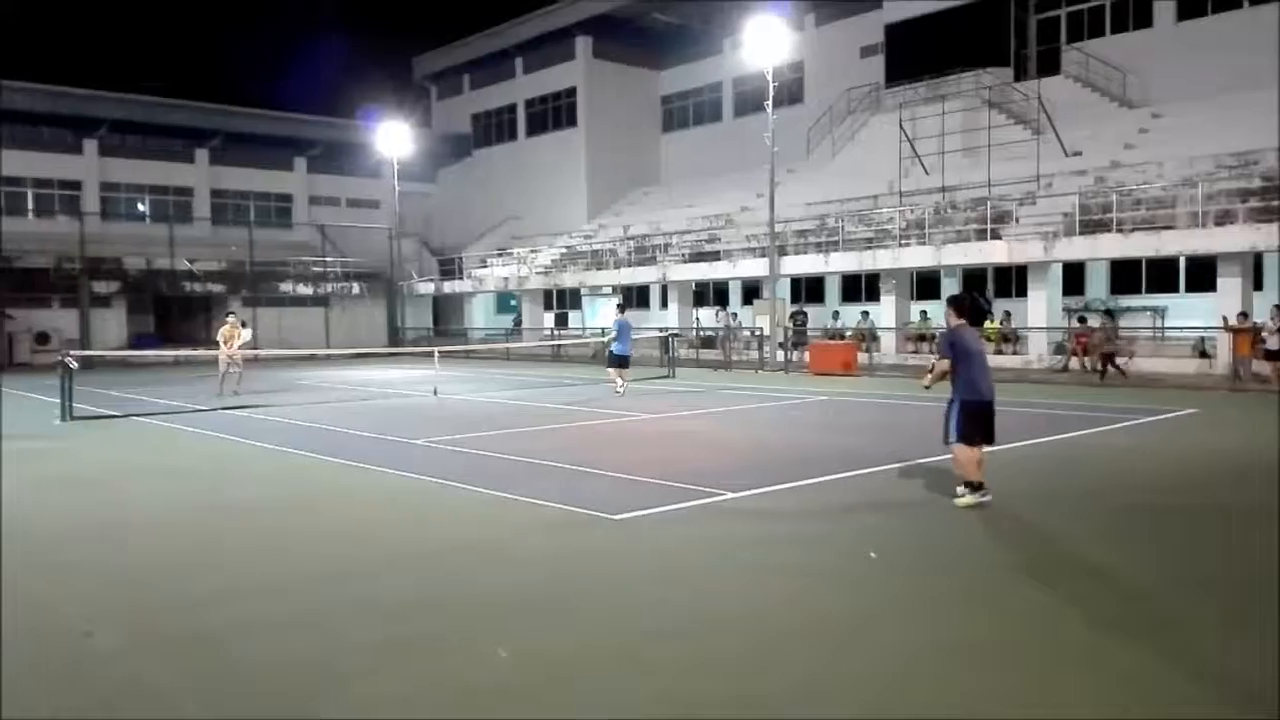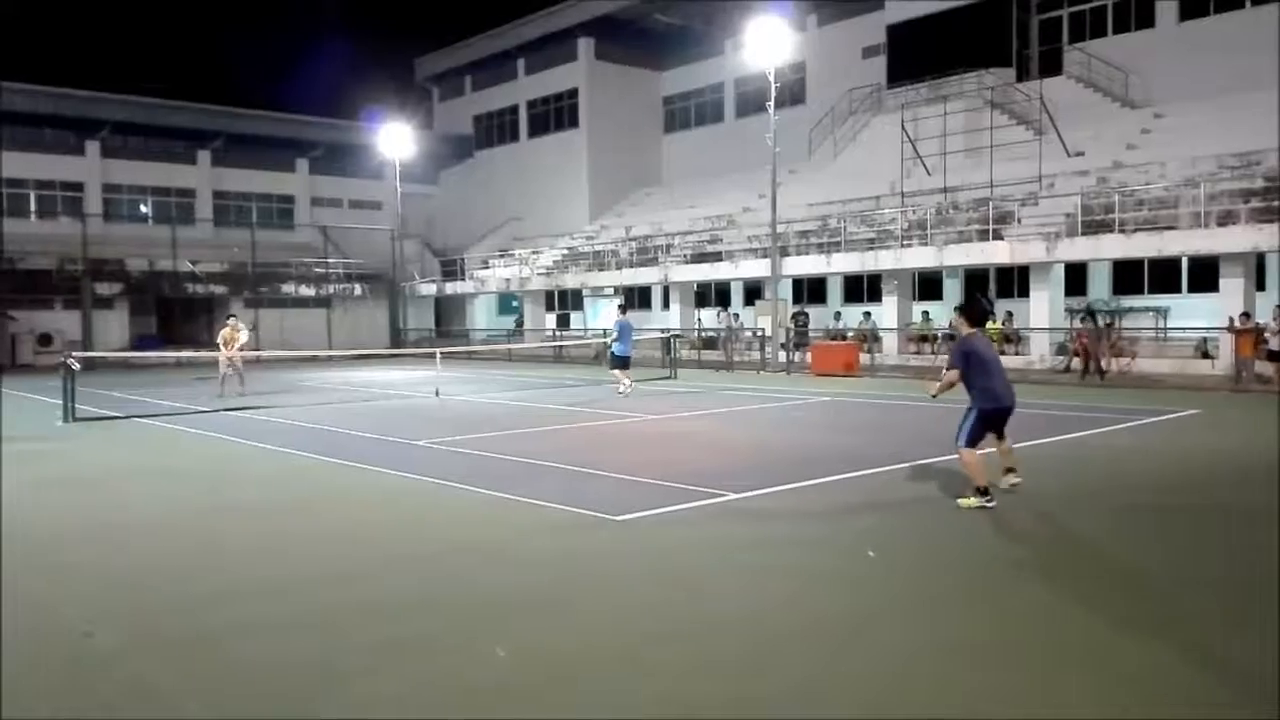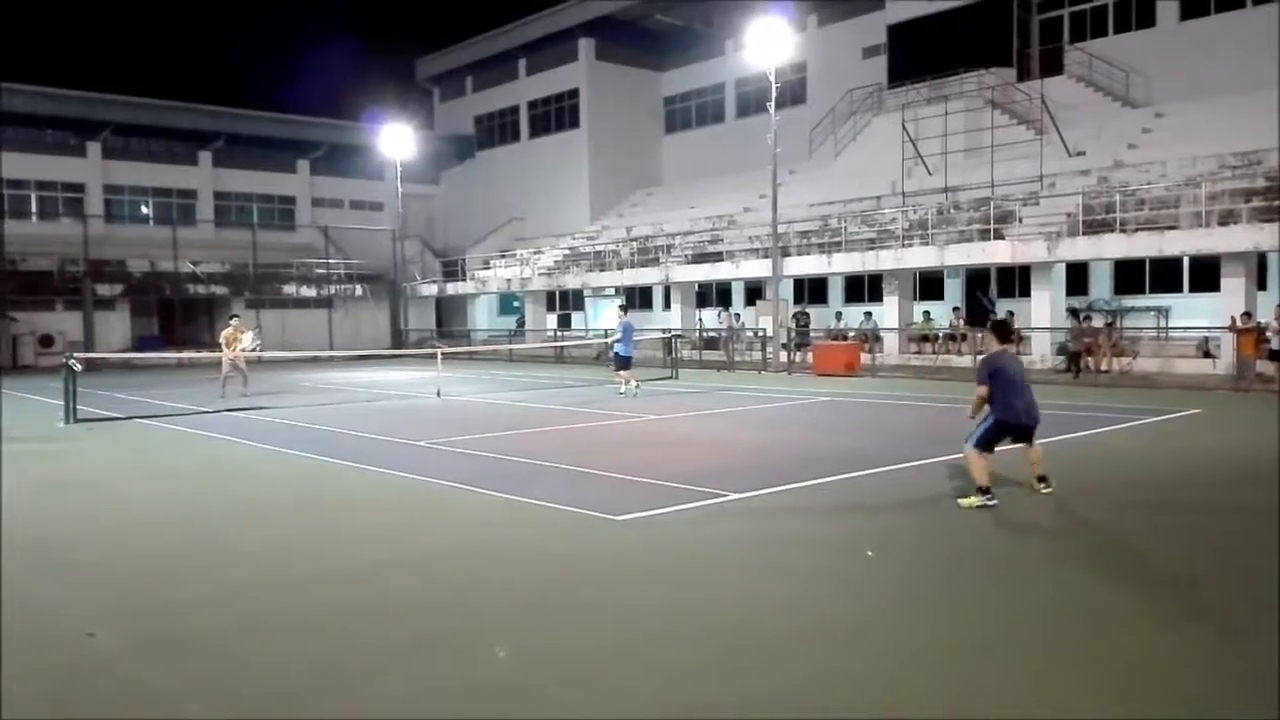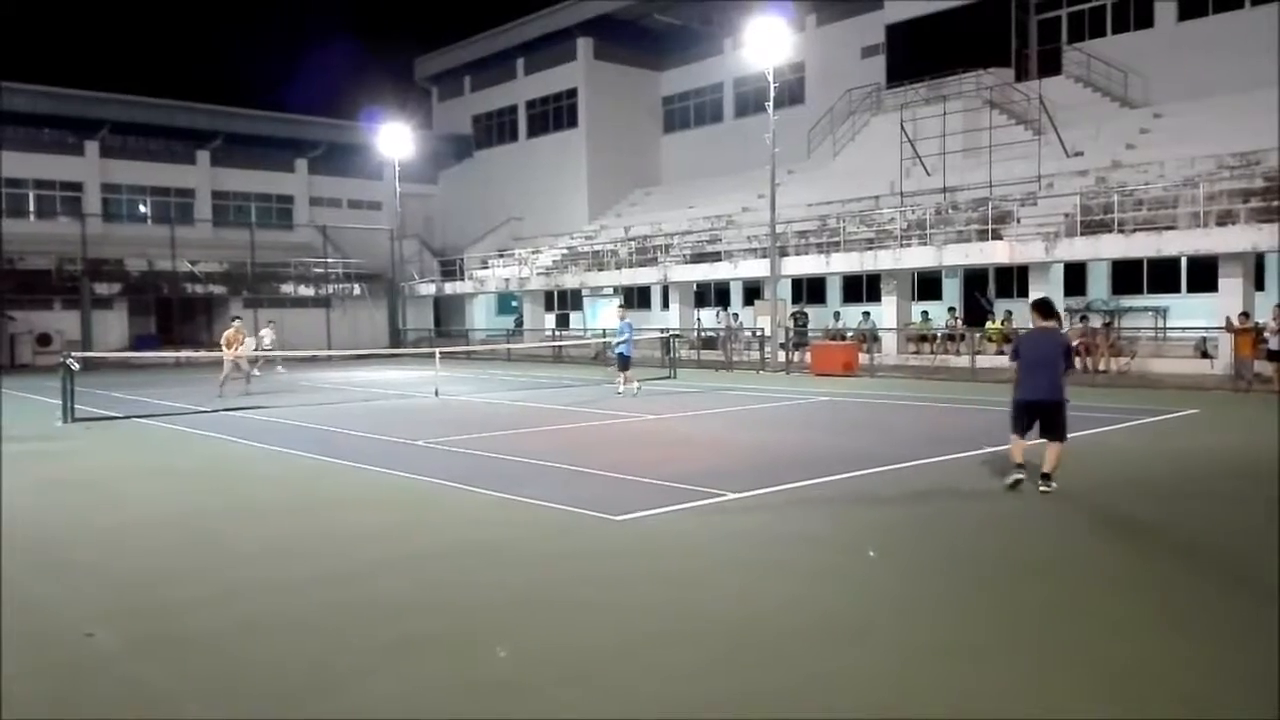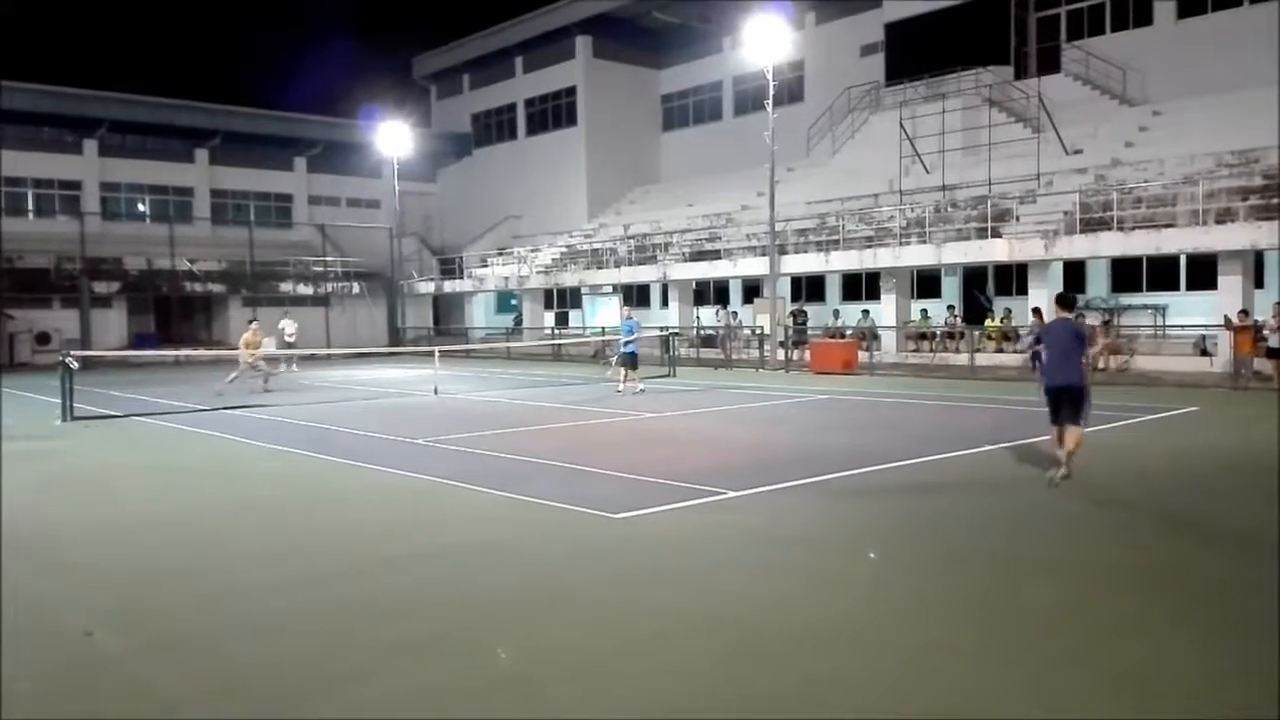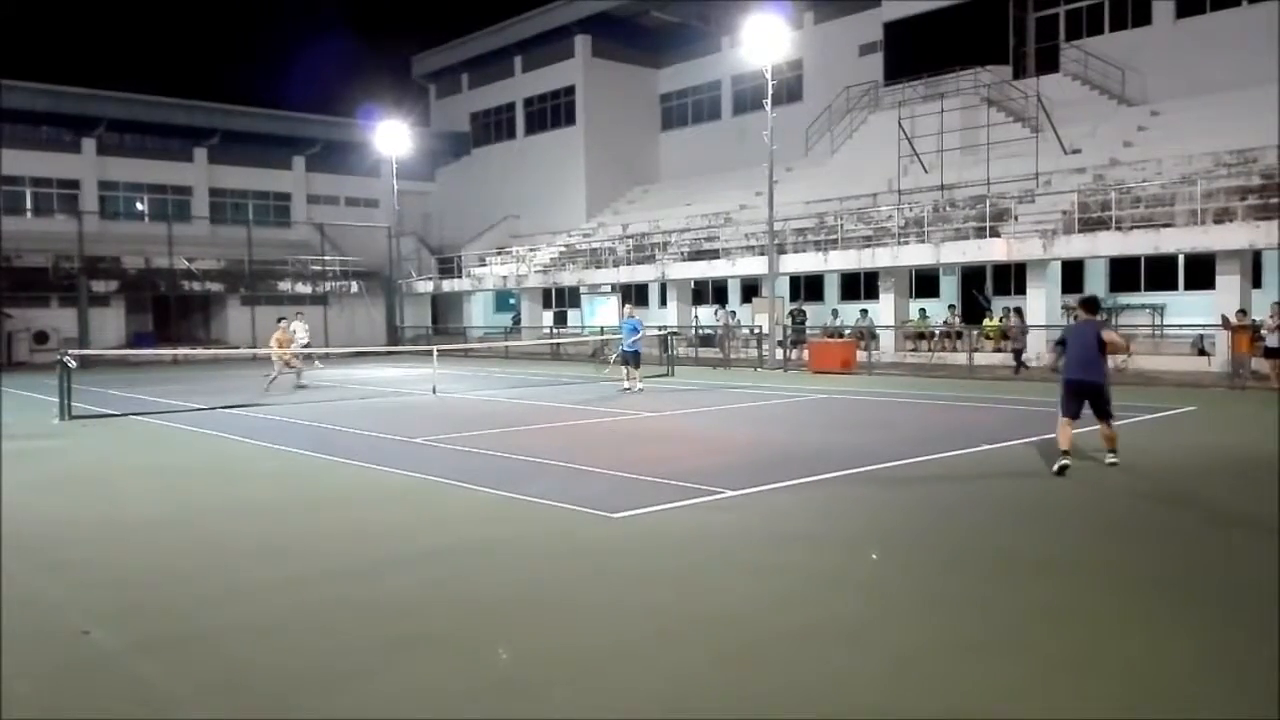
dt=0.3s
person 1, frame 1
left shoulder: (948, 335)
right shoulder: (974, 334)
left elbow: (944, 366)
left wrist: (930, 380)
right wrist: (937, 371)
left hip: (965, 396)
right hip: (986, 394)
left knee: (958, 444)
right knee: (976, 443)
left ankle: (978, 489)
right ankle: (971, 485)
person 1, frame 2
left shoulder: (961, 344)
right shoulder: (983, 340)
left elbow: (952, 377)
left wrist: (936, 390)
right wrist: (941, 383)
left hip: (987, 402)
right hip: (1006, 398)
left knee: (965, 447)
right knee: (999, 435)
left ankle: (984, 495)
right ankle: (1010, 473)
person 1, frame 3
left shoulder: (989, 361)
right shoulder: (1014, 360)
left elbow: (982, 393)
left wrist: (974, 410)
left hip: (1005, 414)
right hip: (1029, 414)
left knee: (972, 448)
right knee: (1029, 444)
left ankle: (984, 494)
right ankle: (1042, 482)
person 1, frame 4
left shoulder: (1022, 339)
right shoulder: (1063, 340)
left elbow: (1014, 368)
right elbow: (1067, 369)
left hip: (1024, 395)
right hip: (1053, 396)
left knee: (1017, 435)
right knee: (1055, 439)
left ankle: (1018, 468)
right ankle: (1046, 478)
person 1, frame 5
left shoulder: (1046, 329)
right shoulder: (1076, 327)
right elbow: (1085, 354)
left hip: (1051, 382)
right hip: (1075, 382)
left knee: (1058, 424)
right knee: (1074, 424)
left ankle: (1062, 460)
right ankle: (1066, 459)
person 1, frame 6
left shoulder: (1069, 330)
right shoulder: (1099, 326)
left elbow: (1054, 355)
right elbow: (1108, 336)
left wrist: (1055, 366)
right wrist: (1124, 345)
left hip: (1072, 380)
right hip: (1096, 380)
left knee: (1066, 420)
right knee: (1105, 420)
left ankle: (1063, 455)
right ankle: (1112, 453)
